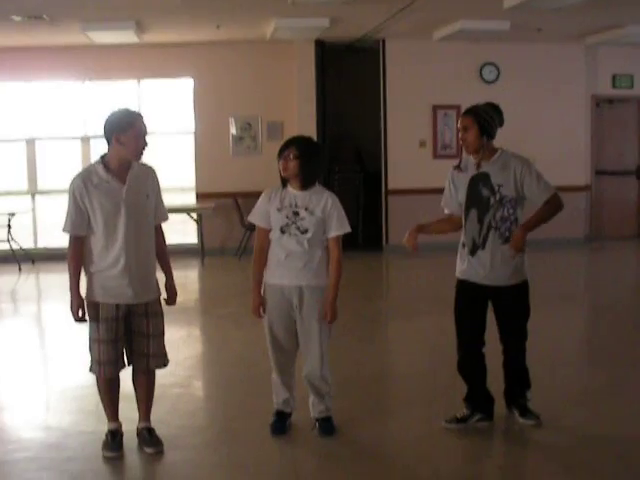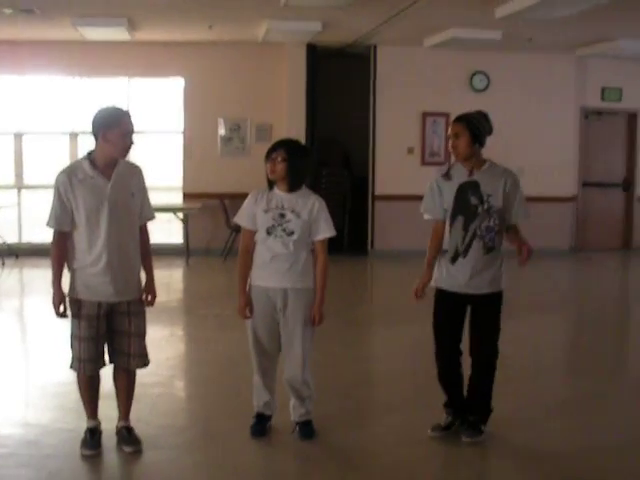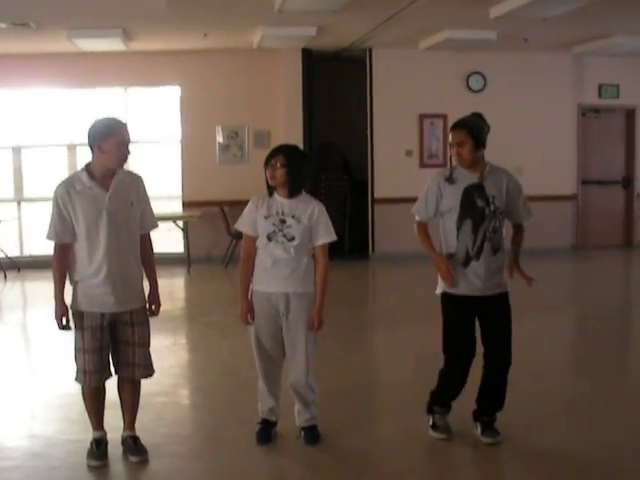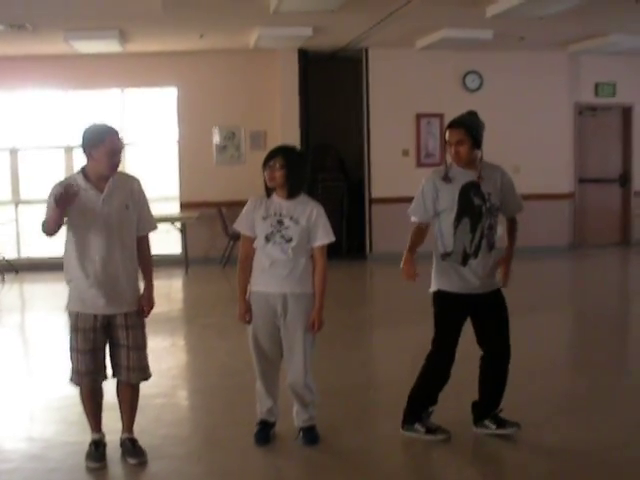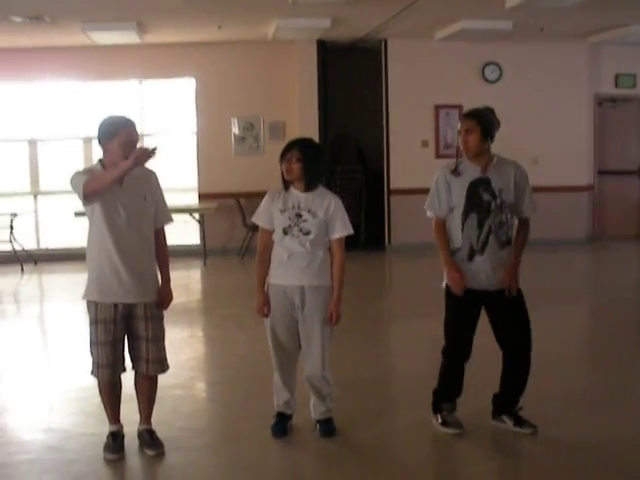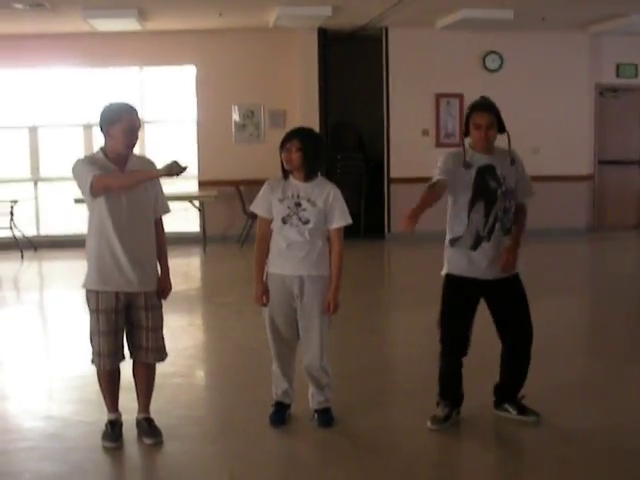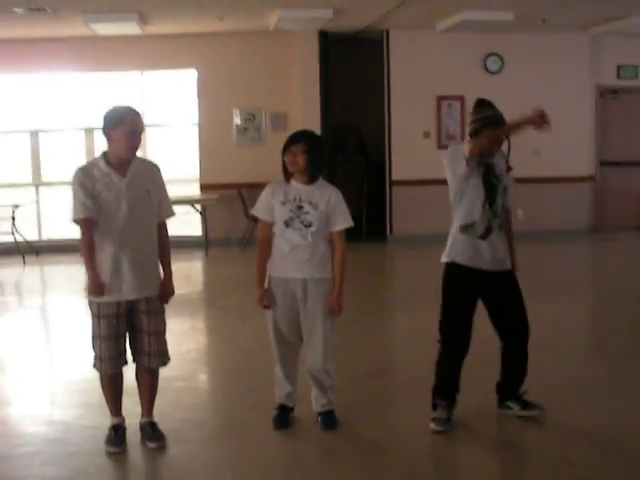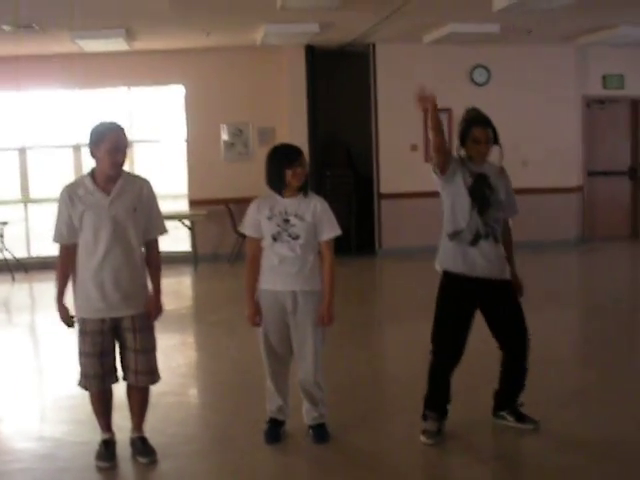
dt=0.5s
person 1, frame 1
left shoulder: (147, 177)
right shoulder: (84, 183)
right elbow: (77, 241)
left wrist: (169, 277)
right wrist: (74, 292)
left hip: (145, 289)
right hip: (104, 292)
left knee: (146, 361)
right knee: (106, 365)
left ankle: (145, 425)
right ankle: (113, 428)
person 1, frame 2
left shoulder: (133, 175)
right shoulder: (69, 179)
left elbow: (141, 230)
right elbow: (61, 236)
left wrist: (149, 277)
right wrist: (57, 286)
left hip: (127, 287)
right hip: (87, 289)
left knee: (127, 360)
right knee: (86, 362)
left ankle: (124, 424)
right ankle: (92, 426)
person 1, frame 3
left shoulder: (134, 184)
right shoulder: (68, 191)
left elbow: (144, 240)
right elbow: (61, 249)
left wrist: (154, 287)
right wrist: (59, 299)
left hip: (131, 298)
right hip: (89, 301)
left knee: (132, 370)
right knee: (91, 374)
left ankle: (130, 434)
right ankle: (98, 436)
person 1, frame 4
left shoulder: (131, 186)
right shoulder: (66, 189)
left elbow: (142, 240)
right elbow: (49, 230)
left wrist: (149, 288)
right wrist: (59, 209)
left hip: (126, 299)
right hip: (85, 301)
left knee: (131, 372)
right knee: (88, 375)
left ankle: (128, 436)
right ankle: (97, 438)
person 1, frame 5
left shoulder: (147, 179)
right shoulder: (84, 178)
left elbow: (158, 233)
right elbow: (96, 187)
left wrist: (166, 281)
right wrist: (130, 162)
left hip: (145, 289)
right hip: (105, 290)
left knee: (148, 364)
right knee: (106, 366)
left ankle: (146, 427)
right ankle: (115, 430)
person 1, frame 6
left shoulder: (145, 168)
right shoulder: (86, 167)
left elbow: (156, 223)
right elbow: (105, 184)
left wrist: (165, 271)
right wrist: (158, 173)
left hip: (144, 278)
right hip: (105, 279)
left knee: (147, 352)
right knee: (106, 355)
left ankle: (144, 416)
right ankle: (113, 418)
person 1, frame 7
left shoulder: (151, 172)
right shoulder: (87, 176)
left elbow: (160, 227)
right elbow: (86, 228)
left wrist: (167, 275)
right wrist: (93, 274)
left hip: (147, 284)
right hip: (108, 287)
left knee: (150, 357)
right knee: (109, 360)
left ankle: (148, 420)
right ankle: (116, 423)
person 1, frame 8
left shoulder: (141, 189)
right shoulder: (72, 195)
left elbow: (151, 246)
right elbow: (67, 251)
left wrist: (156, 293)
right wrist: (60, 299)
left hip: (134, 301)
right hip: (92, 304)
left knee: (140, 373)
right knee: (96, 378)
left ankle: (138, 435)
right ankle: (107, 438)
person 2, frame 1
left shoulder: (516, 166)
right shoulder: (459, 172)
left elbow: (554, 203)
right elbow: (456, 221)
left wrist: (524, 227)
right wrist: (420, 229)
left hip: (509, 275)
right hip: (470, 275)
left knee: (514, 343)
right knee: (468, 346)
left ankle: (518, 400)
right ankle: (479, 406)
person 2, frame 2
left shoulder: (504, 179)
right shoulder: (444, 179)
left elbow: (508, 225)
right elbow: (439, 229)
left wrist: (520, 241)
right wrist: (427, 271)
left hip: (487, 284)
right hip: (448, 283)
left knee: (484, 354)
right knee: (446, 353)
left ankle: (476, 416)
right ankle: (456, 411)
person 2, frame 3
left shoulder: (505, 181)
right shoulder: (442, 182)
left elbow: (518, 224)
right elbow: (421, 223)
left wrist: (514, 259)
right wrist: (435, 256)
left hip: (494, 287)
right hip: (457, 286)
left knee: (500, 355)
right knee: (459, 355)
left ankle: (485, 416)
right ankle: (438, 407)
person 2, frame 4
left shoulder: (498, 177)
right shoulder: (437, 181)
left elbow: (510, 218)
right elbow: (421, 224)
left wrist: (509, 255)
right wrist: (409, 254)
left hip: (488, 284)
right hip: (450, 285)
left knee: (498, 351)
right knee: (442, 353)
left ankle: (486, 414)
right ankle: (415, 416)
person 2, frame 5
left shoulder: (514, 173)
right shoulder: (449, 176)
left elbow: (523, 222)
right elbow: (440, 224)
left wrist: (515, 263)
right wrist: (450, 266)
left hip: (502, 280)
right hip: (463, 280)
left knee: (519, 347)
right knee: (456, 349)
left ankle: (505, 408)
right ankle: (443, 407)
person 2, frame 6
left shoulder: (512, 161)
right shoulder: (454, 161)
left elbow: (520, 208)
right elbow: (437, 186)
left wrist: (514, 246)
right wrist: (416, 212)
left hip: (502, 270)
right hip: (461, 269)
left knee: (520, 337)
right knee: (452, 342)
left ankle: (507, 398)
right ankle: (449, 402)
person 2, frame 7
left shoulder: (501, 162)
right shoulder: (459, 158)
right elbow: (479, 143)
left wrist: (512, 253)
right wrist: (528, 122)
left hip: (497, 265)
right hip: (463, 263)
left knee: (517, 331)
right knee: (455, 338)
left ankle: (509, 395)
right ankle: (443, 403)
person 2, frame 8
left shoulder: (499, 175)
right shoulder: (450, 170)
left elbow: (504, 225)
right elbow: (438, 144)
left wrist: (513, 270)
right wrist: (431, 110)
left hip: (496, 276)
right hip: (458, 273)
left knee: (516, 343)
right knee: (446, 349)
left ankle: (505, 405)
right ankle: (434, 414)
person 3, frame 1
left shoulder: (327, 201)
right shoulder: (270, 199)
left elbow: (335, 253)
right elbow: (260, 248)
left wrist: (332, 298)
right wrist: (256, 291)
left hip: (313, 288)
right hip: (277, 287)
left knee: (316, 357)
right knee: (280, 354)
left ankle: (322, 410)
right ankle: (283, 408)
person 3, frame 2
left shoulder: (313, 204)
right shoulder: (257, 200)
left elbow: (321, 256)
right elbow: (246, 249)
left wrist: (319, 301)
right wrist: (242, 291)
left hip: (298, 290)
right hip: (261, 289)
left knee: (298, 360)
right knee: (263, 356)
left ankle: (302, 414)
right ankle: (263, 411)
person 3, frame 3
left shoulder: (313, 209)
right shoulder: (257, 207)
left elbow: (321, 260)
right elbow: (247, 255)
left wrist: (318, 305)
right wrist: (243, 298)
left hip: (299, 295)
right hip: (263, 294)
left knee: (301, 364)
right knee: (266, 361)
left ankle: (307, 419)
right ankle: (268, 417)
person 3, frame 4
left shoulder: (311, 210)
right shoulder: (255, 207)
left elbow: (319, 261)
right elbow: (245, 256)
left wrist: (318, 306)
right wrist: (242, 298)
left hip: (298, 296)
right hip: (261, 295)
left knee: (299, 365)
right knee: (265, 362)
left ankle: (306, 420)
right ankle: (266, 418)
person 3, frame 5
left shoulder: (329, 203)
right shoulder: (273, 200)
left elbow: (338, 254)
right elbow: (264, 249)
left wrist: (336, 299)
right wrist: (260, 291)
left hip: (315, 289)
right hip: (279, 288)
left knee: (316, 359)
right knee: (282, 355)
left ankle: (323, 412)
right ankle: (283, 410)
person 3, frame 6
left shoulder: (328, 193)
right shoulder: (272, 189)
left elbow: (336, 244)
right elbow: (262, 238)
left wrist: (334, 289)
right wrist: (258, 281)
left hip: (314, 278)
right hip: (278, 277)
left knee: (315, 348)
right knee: (281, 344)
left ankle: (321, 402)
right ankle: (282, 399)
person 3, frame 7
left shoulder: (330, 195)
right shoulder: (274, 192)
left elbow: (338, 246)
right elbow: (263, 241)
left wrist: (337, 291)
right wrist: (260, 284)
left hip: (317, 281)
right hip: (281, 280)
left knee: (319, 350)
right knee: (284, 347)
left ankle: (324, 404)
right ankle: (285, 402)
person 3, frame 8
left shoulder: (316, 205)
right shoulder: (259, 207)
left elbow: (327, 256)
right elbow: (252, 257)
left wrist: (328, 300)
right wrist: (250, 300)
left hip: (307, 293)
right hip: (270, 294)
left knee: (309, 362)
right knee: (274, 360)
left ankle: (316, 417)
right ankle: (276, 416)
